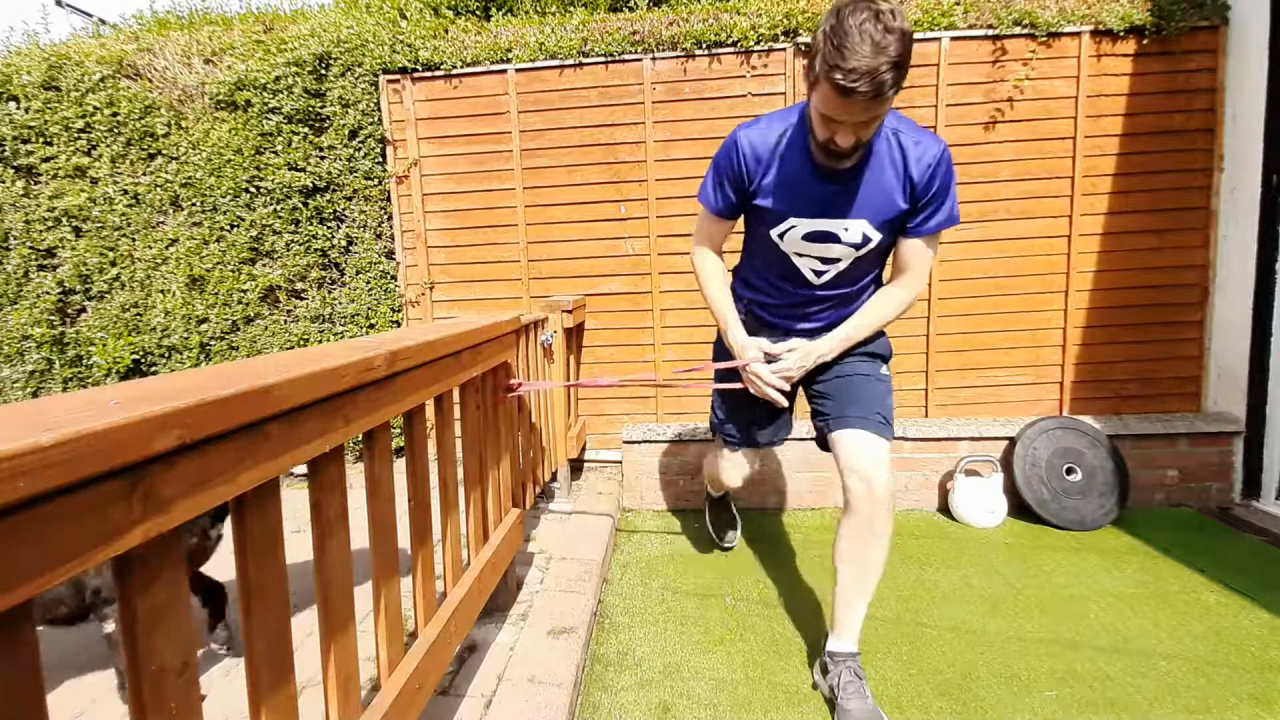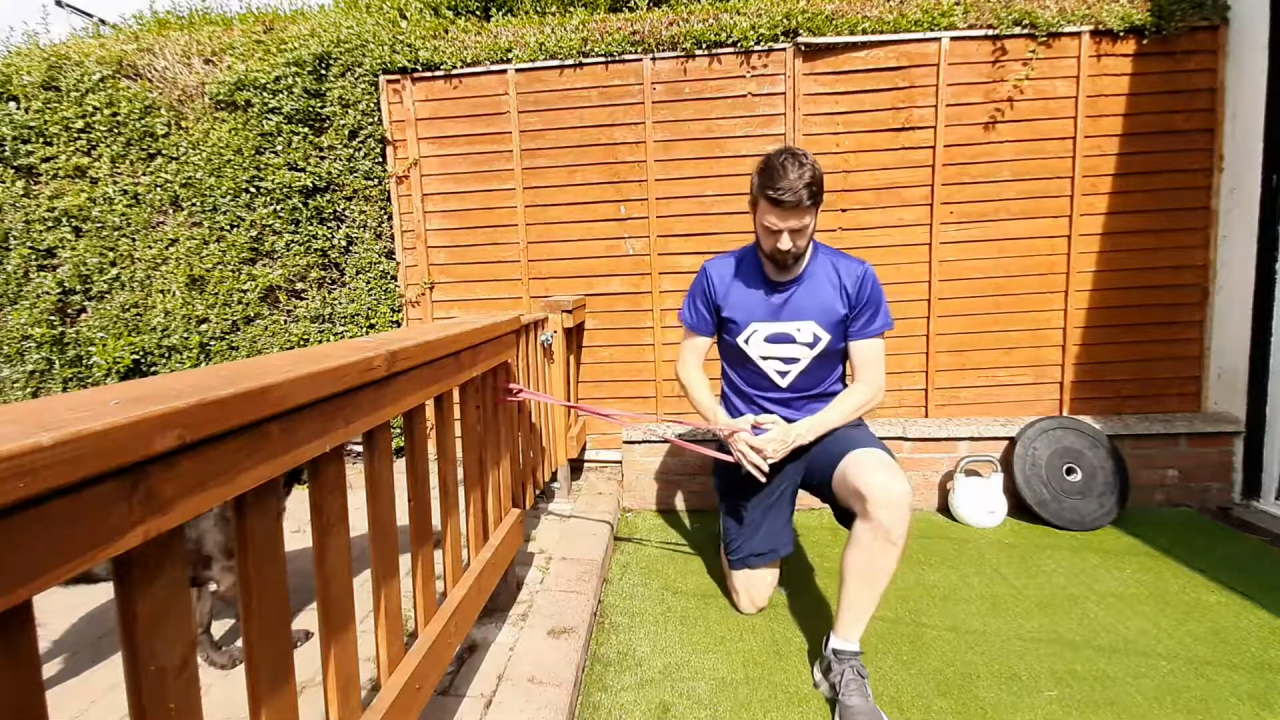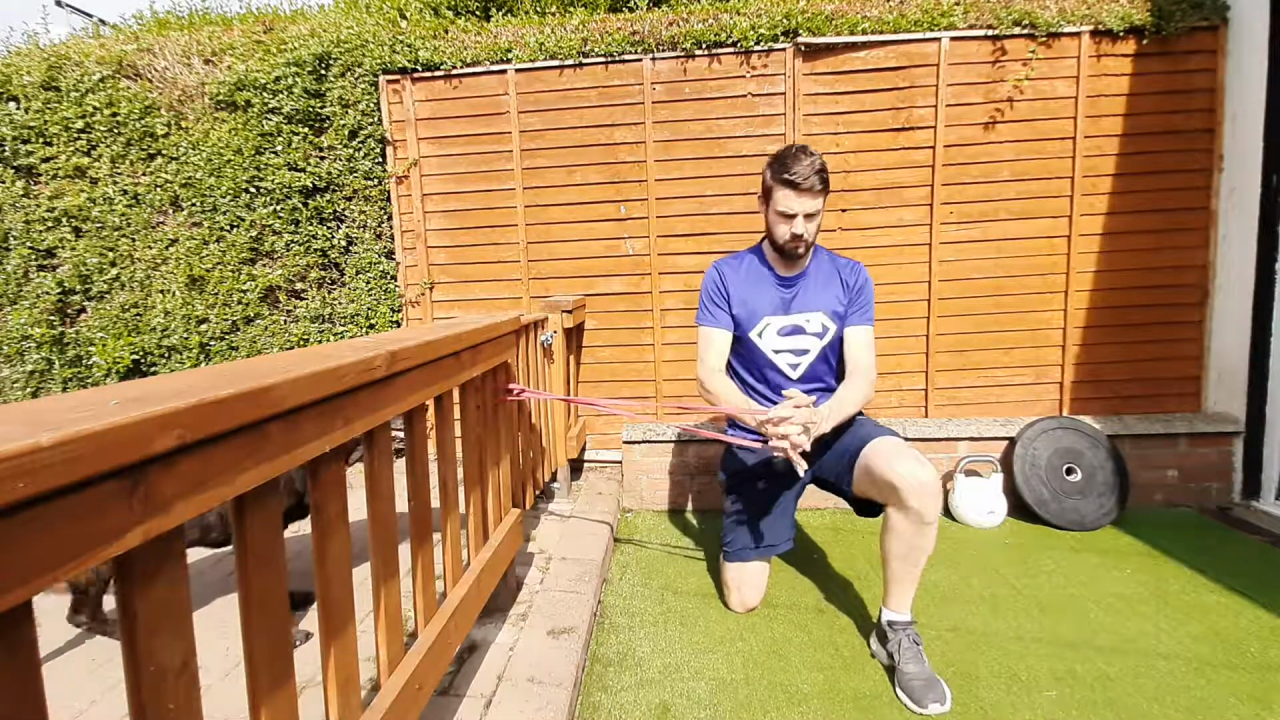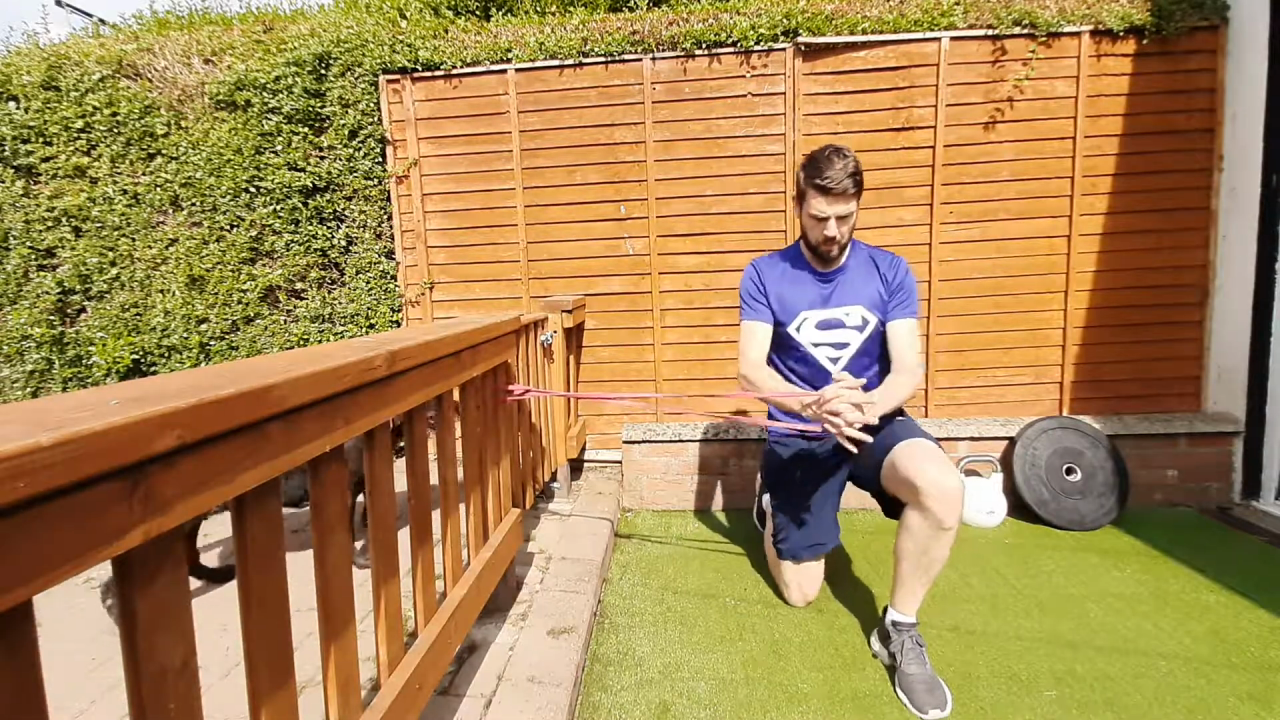
dt=0.7s
person 1, frame 1
left shoulder: (924, 160)
right shoulder: (752, 146)
left elbow: (909, 279)
right elbow: (705, 249)
left wrist: (821, 350)
right wrist: (740, 345)
left hip: (849, 337)
right hip: (755, 333)
left knee: (870, 484)
right knee: (730, 471)
left ankle: (841, 659)
right ankle: (720, 496)
person 1, frame 2
left shoulder: (854, 279)
right shoulder: (717, 278)
left elbow: (870, 385)
right elbow: (689, 367)
left wrist: (796, 434)
right wrist: (727, 427)
left hip: (824, 428)
right hip: (749, 437)
left knee: (890, 494)
right knee: (751, 599)
left ankle: (841, 656)
right ankle: (739, 534)
person 1, frame 3
left shoulder: (849, 277)
right shoulder: (726, 277)
left elbow: (862, 377)
right elbow: (710, 375)
left wrist: (814, 421)
right wrist: (766, 421)
left hip: (834, 425)
right hip: (755, 440)
left knee: (920, 483)
right knee: (743, 598)
left ankle: (896, 629)
right ankle: (748, 523)
person 1, frame 4
left shoulder: (890, 271)
right shoulder: (765, 276)
left elbow: (910, 371)
right elbow: (752, 370)
left wrist: (864, 406)
right wrist: (813, 406)
left hip: (872, 422)
right hip: (798, 437)
left knee: (940, 486)
right knee: (800, 592)
left ankle: (898, 628)
right ankle: (773, 504)
